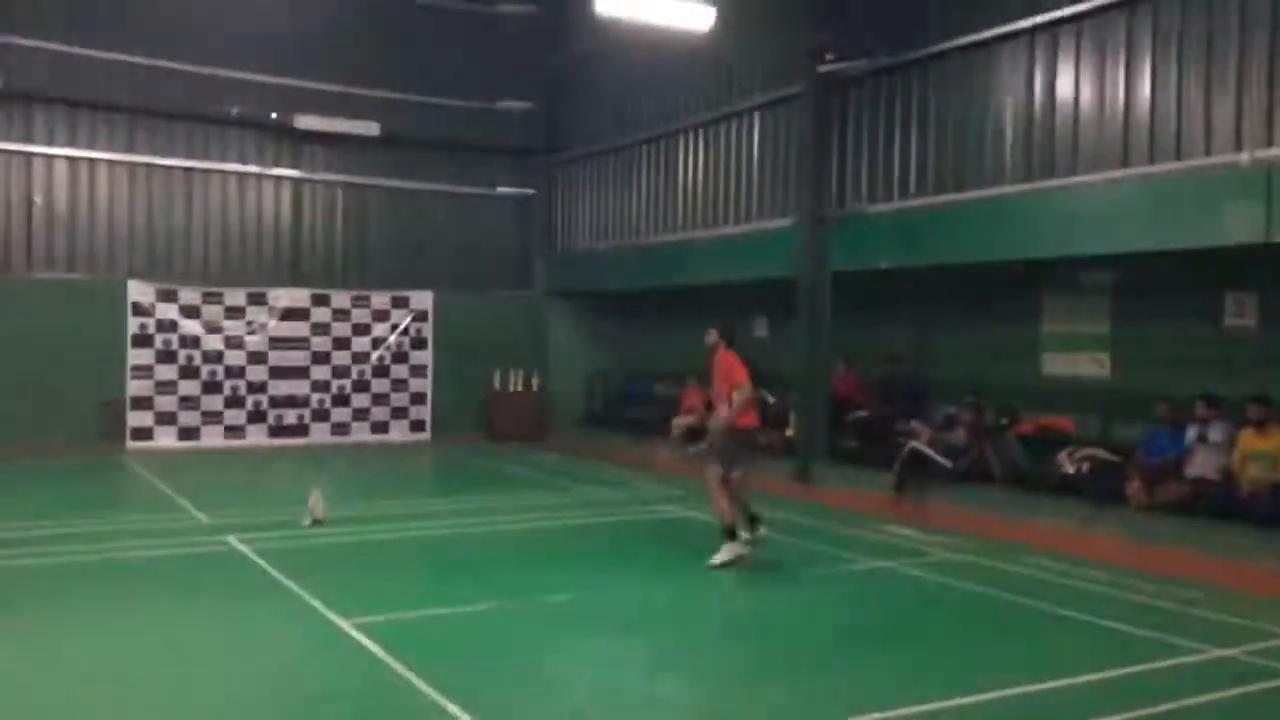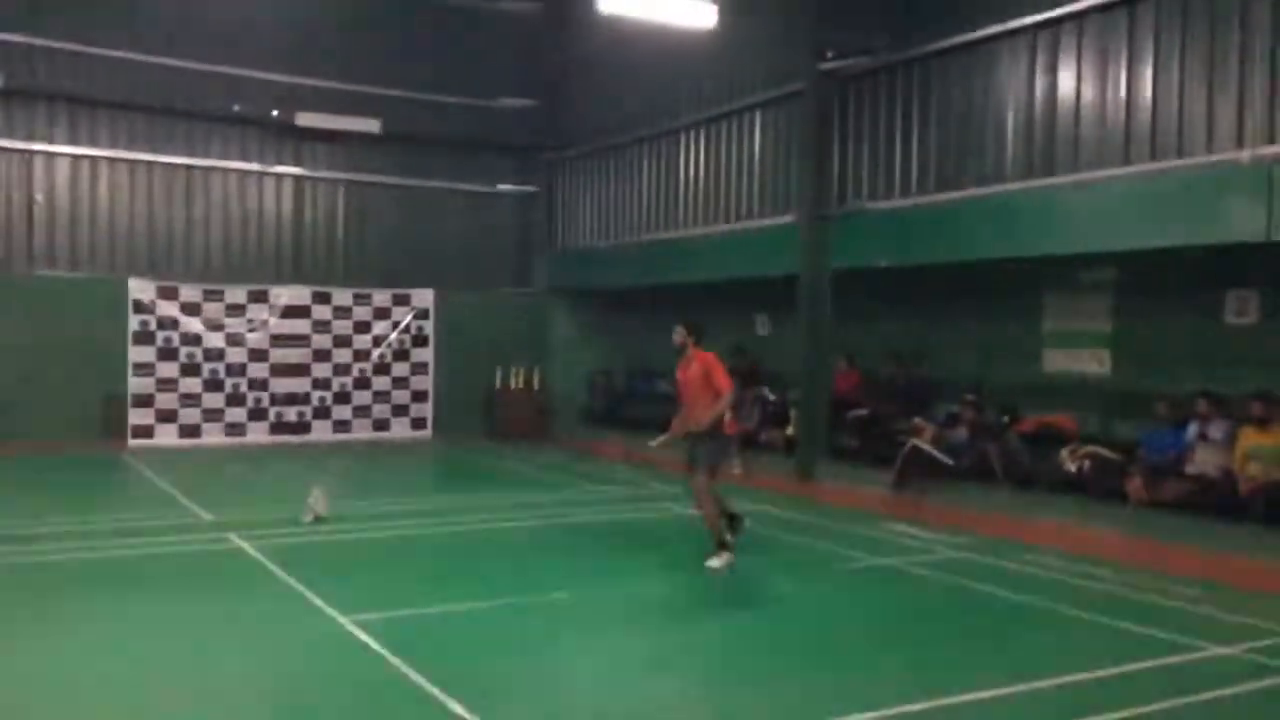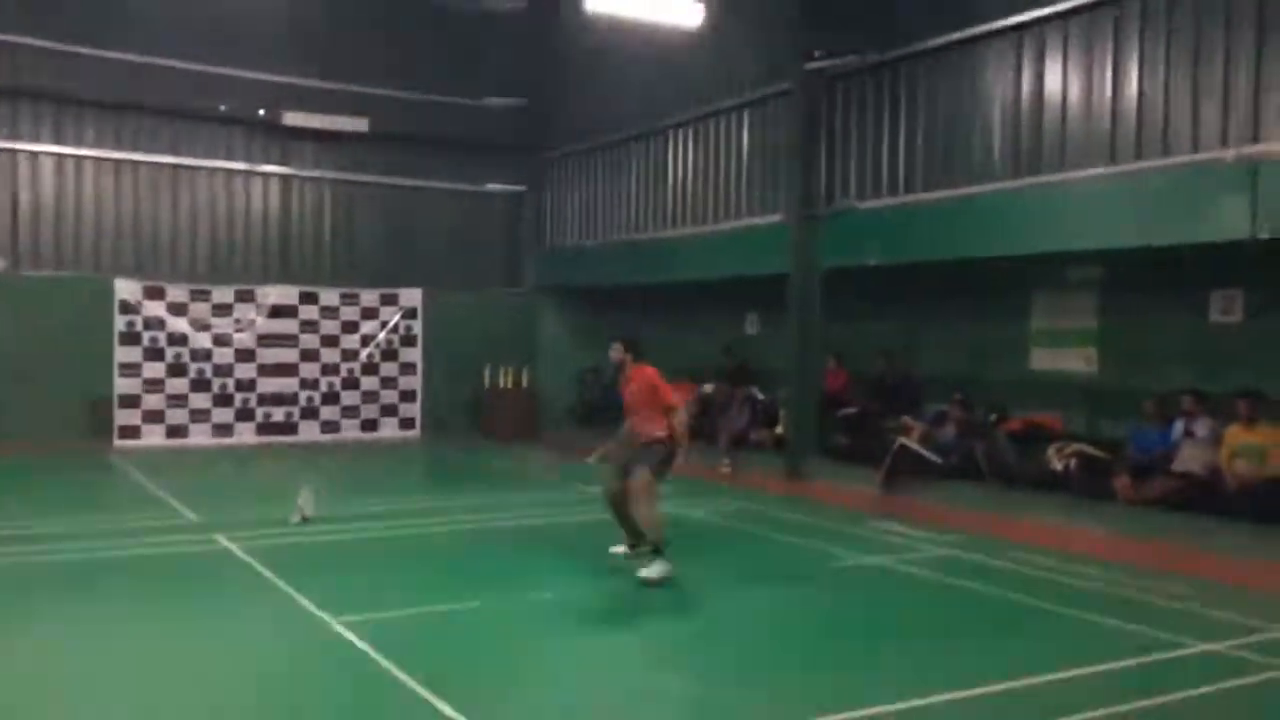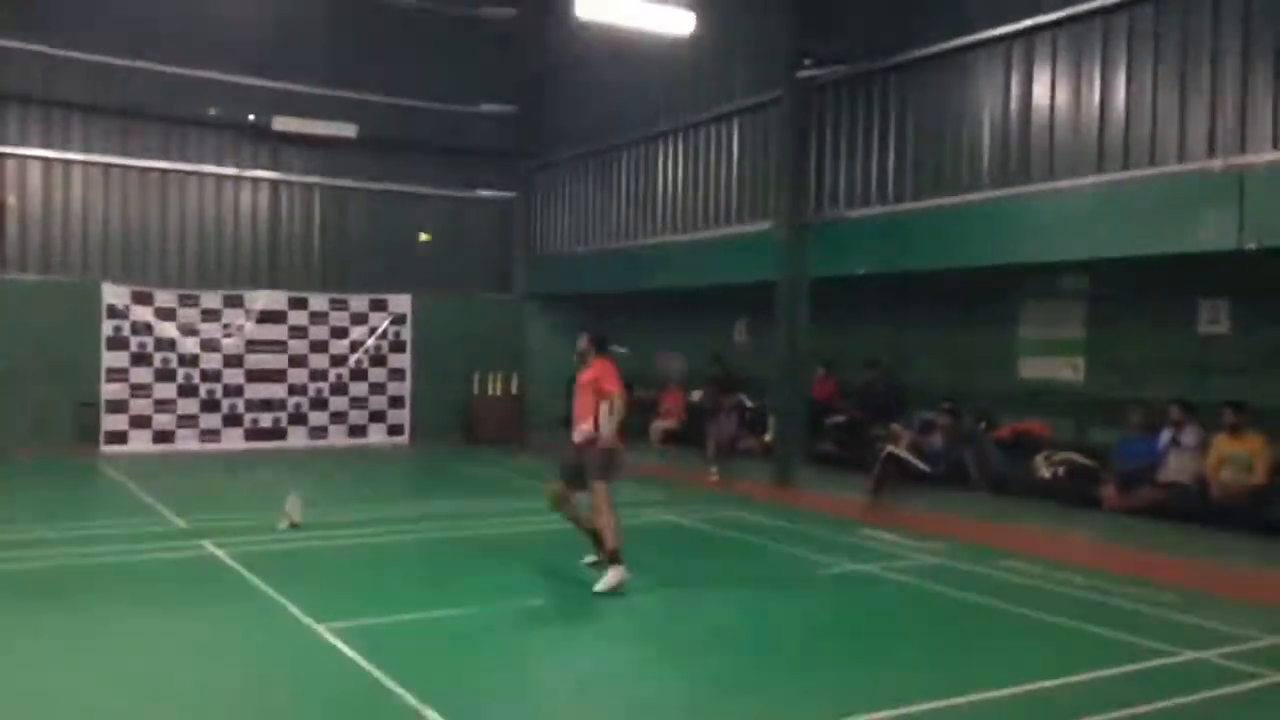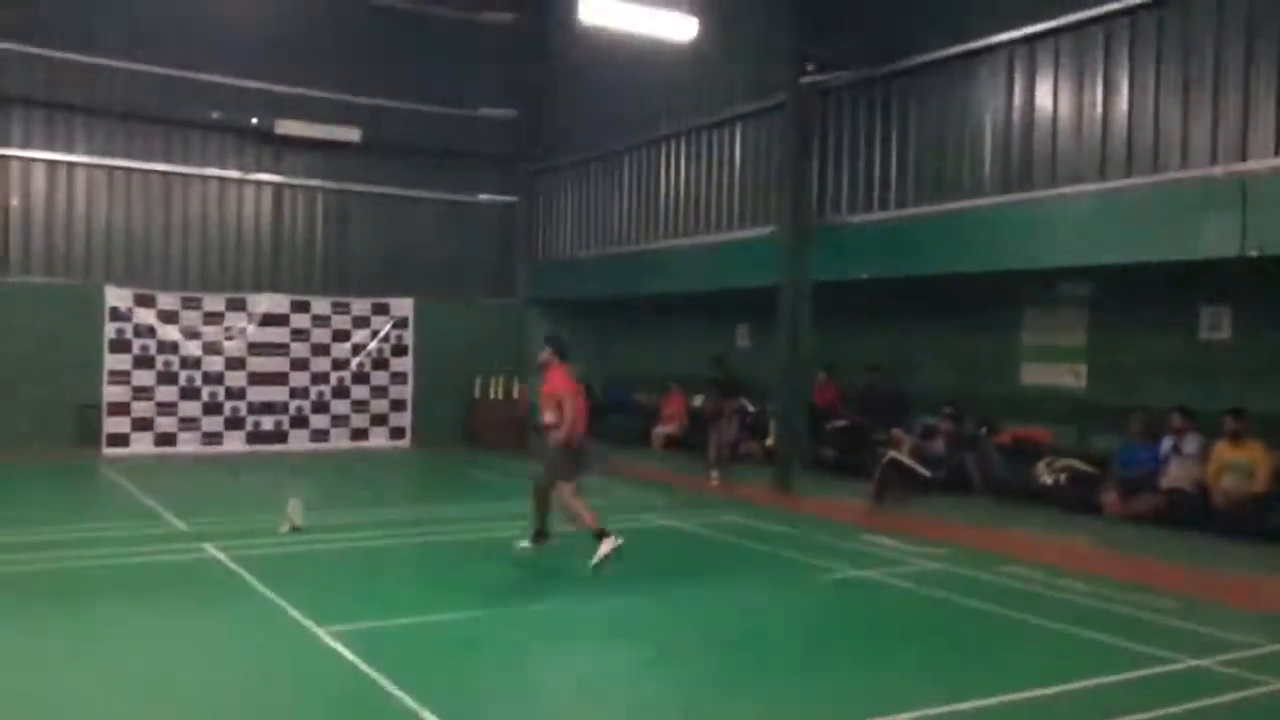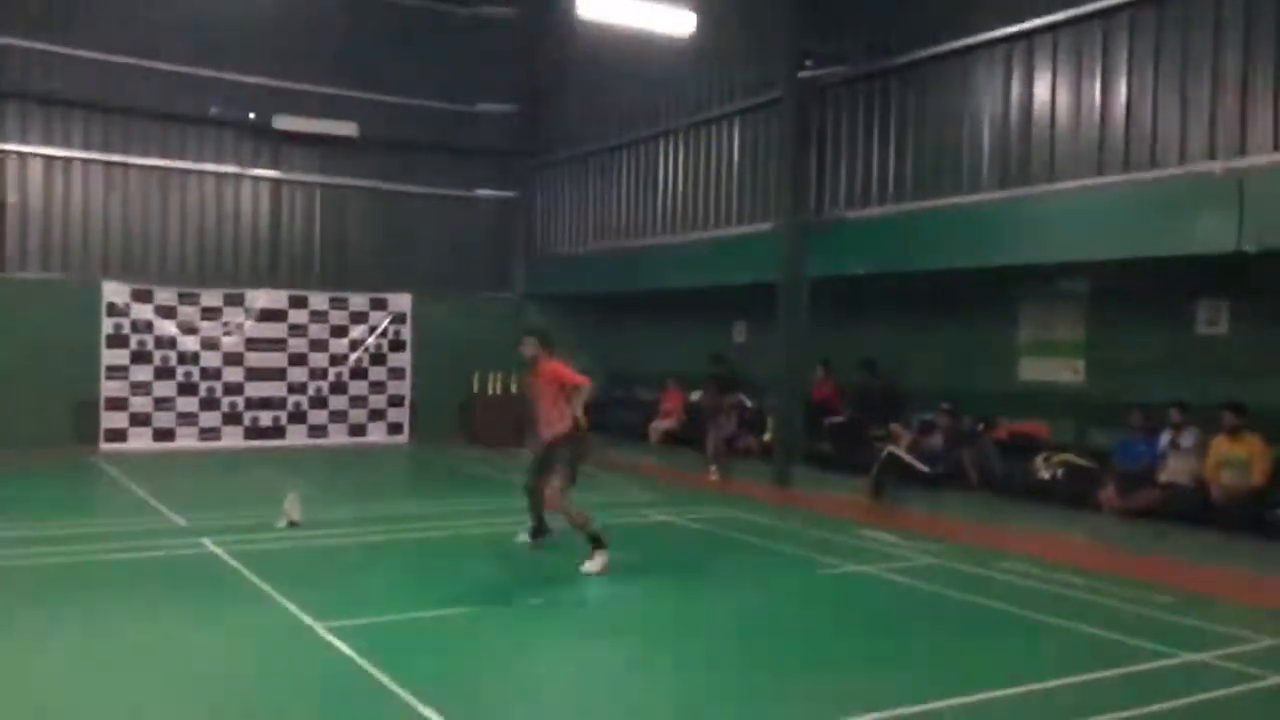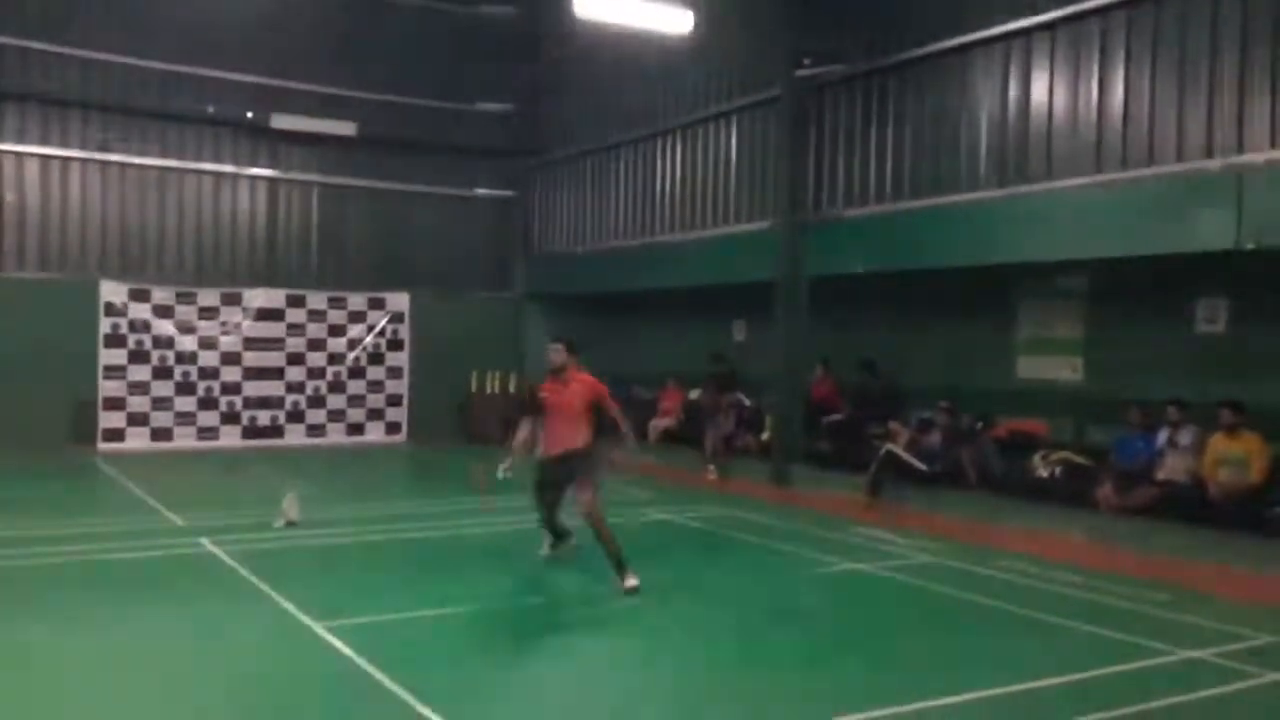
dt=0.3s
person 1, frame 1
left shoulder: (728, 358)
right shoulder: (719, 361)
left elbow: (746, 392)
left wrist: (723, 416)
right wrist: (715, 420)
left hip: (738, 426)
right hip: (731, 426)
left knee: (713, 476)
right knee: (729, 479)
left ankle: (731, 542)
right ankle: (752, 524)
person 1, frame 2
left shoulder: (708, 360)
right shoulder: (681, 366)
left elbow: (729, 396)
left wrist: (708, 419)
right wrist: (673, 428)
left hip: (714, 432)
right hip: (695, 433)
left knee: (700, 488)
right knee: (701, 488)
left ankle: (724, 549)
right ankle: (733, 519)
person 1, frame 3
left shoulder: (649, 375)
right shoulder: (625, 382)
left elbow: (679, 409)
left wrist: (680, 444)
right wrist: (607, 449)
left hip: (662, 443)
right hip: (641, 445)
left knee: (637, 492)
right knee: (613, 494)
left ankle: (660, 558)
right ankle: (636, 543)
person 1, frame 4
left shoulder: (602, 368)
right shoulder: (588, 370)
left elbow: (618, 399)
left wrist: (611, 431)
left hip: (597, 445)
right hip: (580, 445)
left knee: (600, 502)
right knee: (556, 496)
left ankle: (616, 567)
right ankle: (601, 545)
person 1, frame 5
left shoulder: (557, 376)
right shoulder: (554, 376)
left elbow: (570, 405)
left wrist: (563, 433)
left hip: (565, 442)
right hip: (559, 442)
left knee: (566, 497)
right knee: (541, 488)
left ankle: (606, 538)
right ankle: (539, 536)
person 1, frame 6
left shoulder: (556, 369)
right shoulder: (533, 375)
left elbow: (586, 386)
left wrist: (575, 410)
right wrist: (537, 437)
left hip: (567, 439)
right hip: (550, 440)
left knee: (552, 496)
right knee: (532, 486)
left ankle: (598, 548)
right ankle: (538, 531)
person 1, frame 7
left shoulder: (589, 384)
right shoulder: (541, 389)
left elbow: (616, 414)
right elbow: (528, 423)
left wrist: (630, 442)
right wrist: (513, 457)
left hip: (582, 454)
right hip: (550, 458)
left knee: (589, 510)
right knee: (546, 517)
left ankle: (623, 571)
right ankle: (559, 537)
